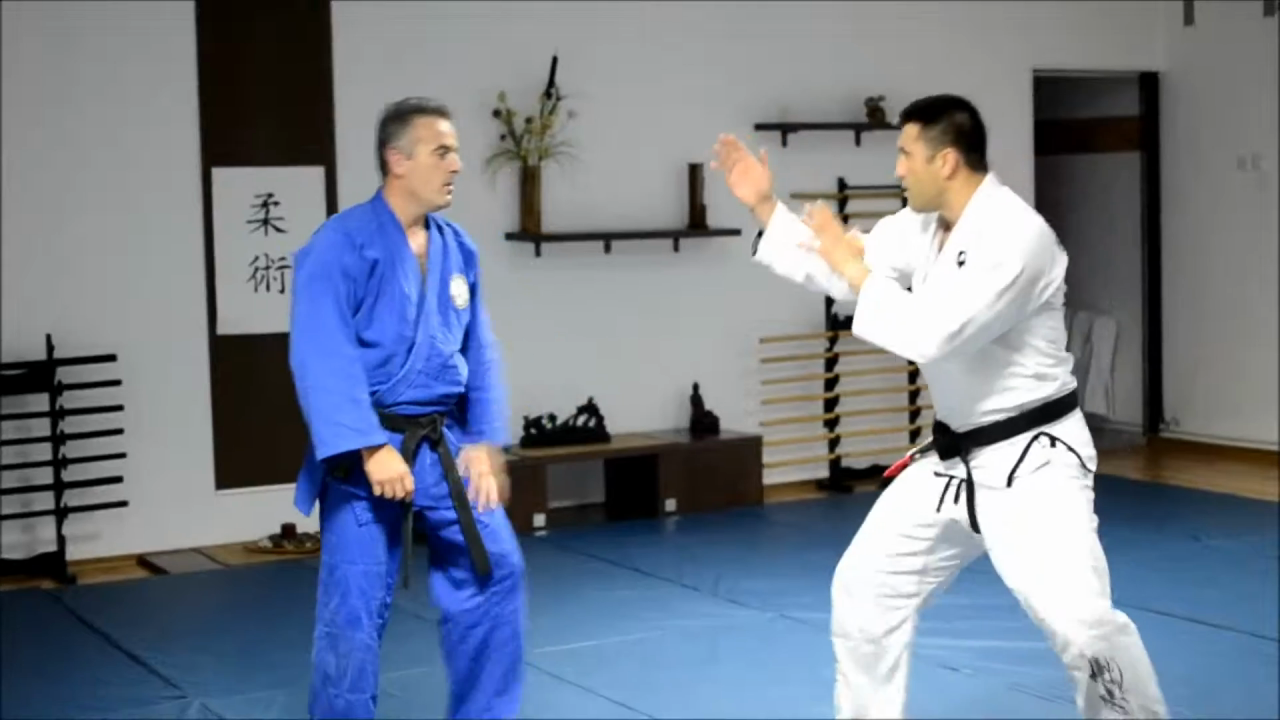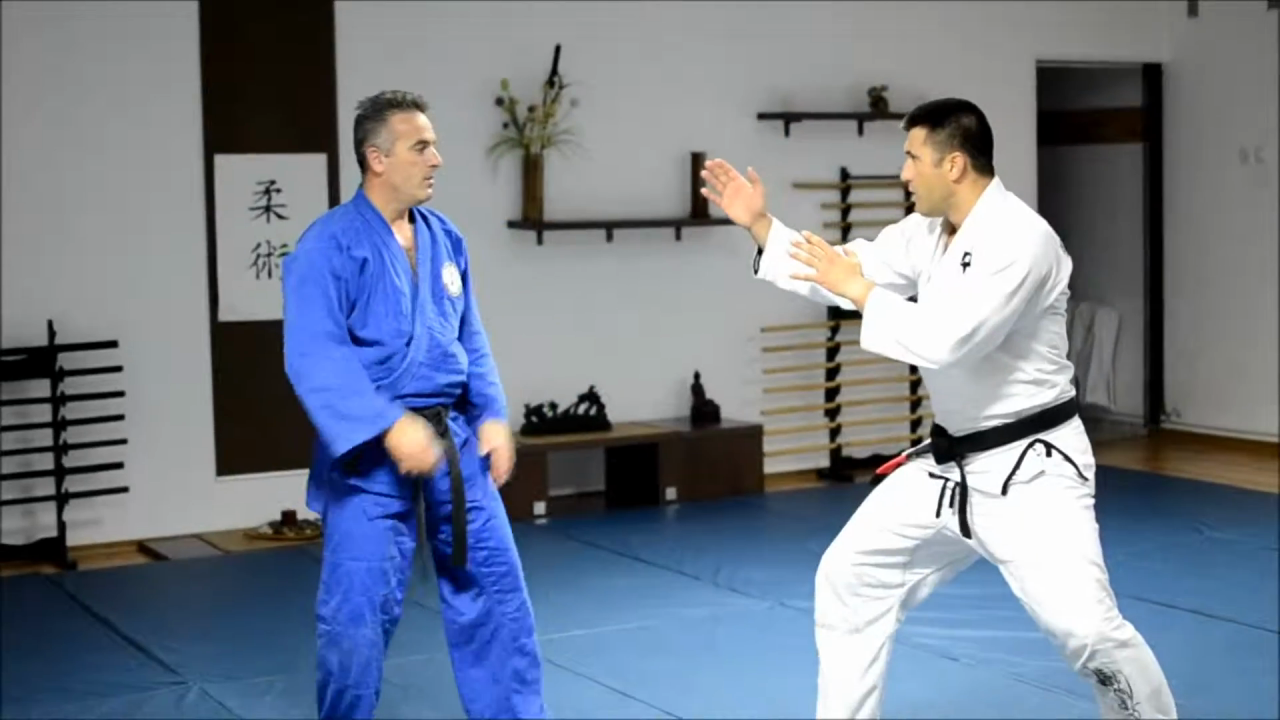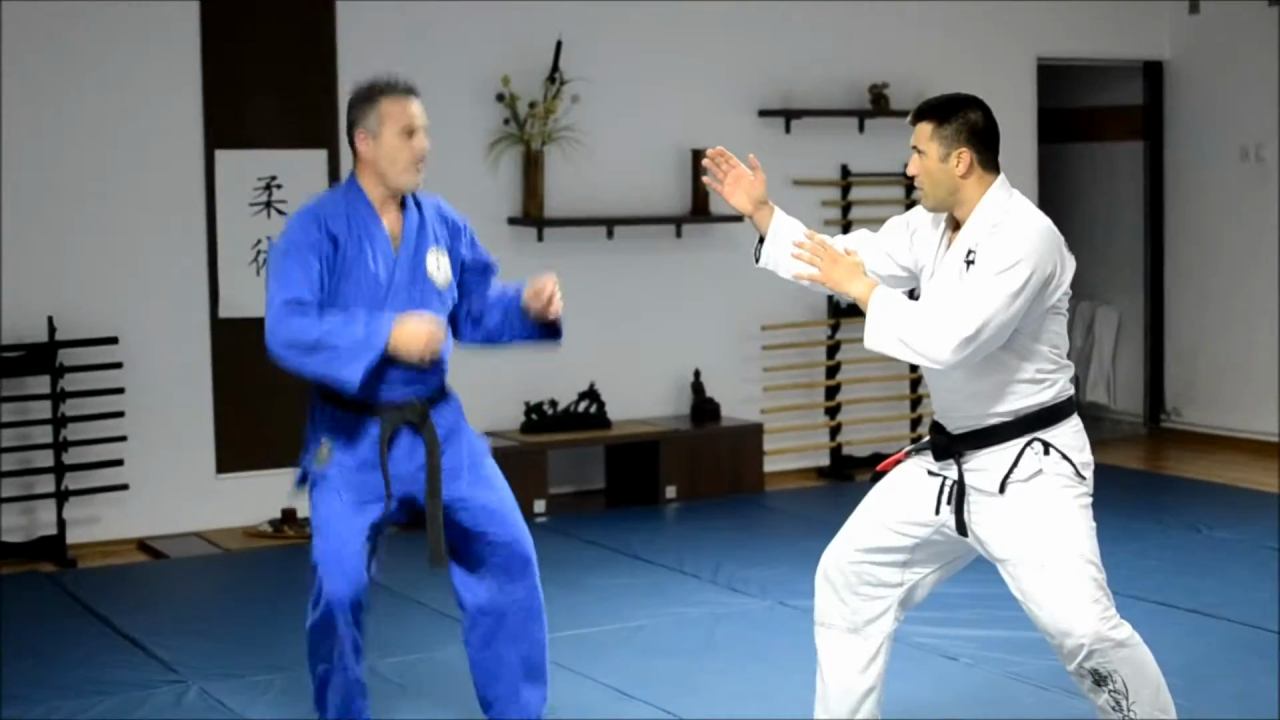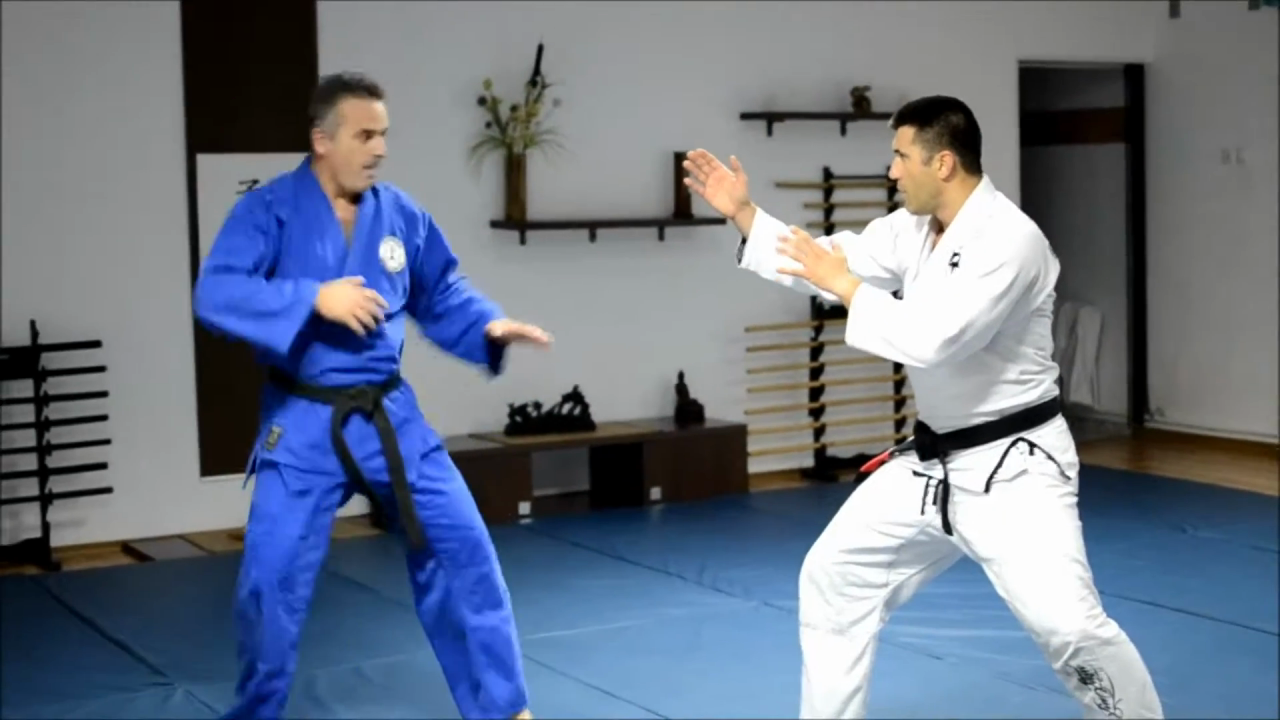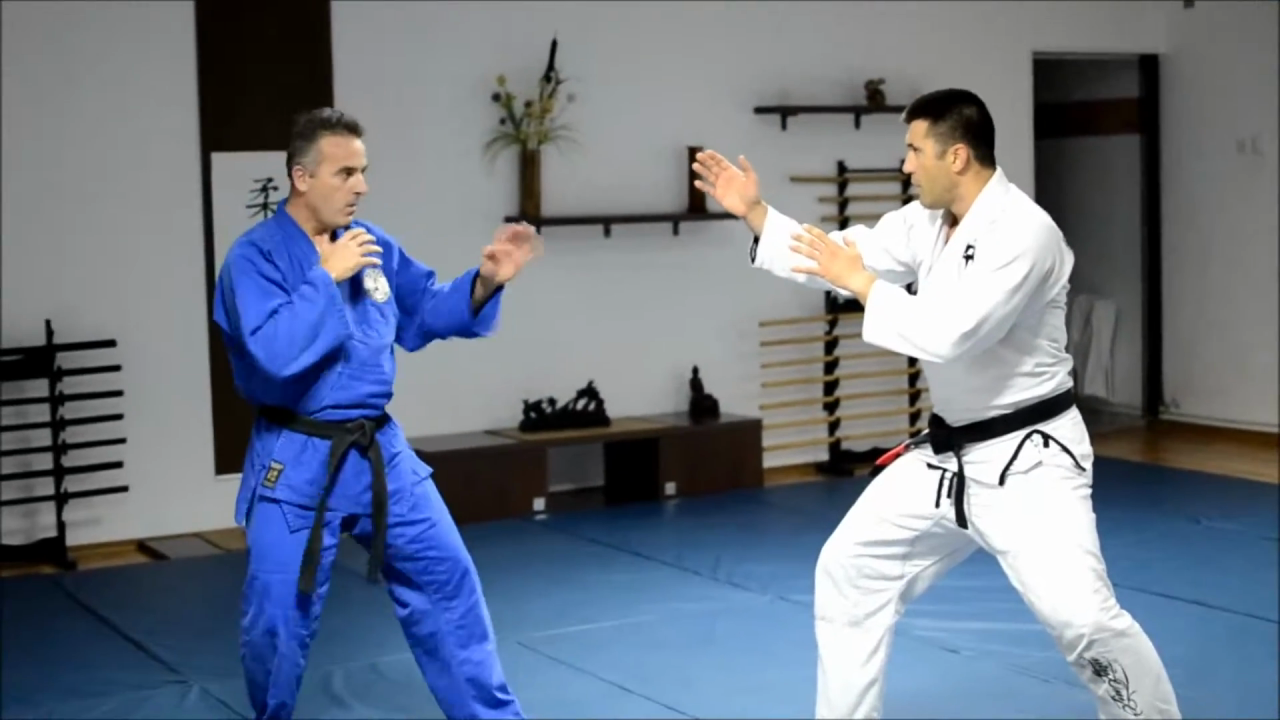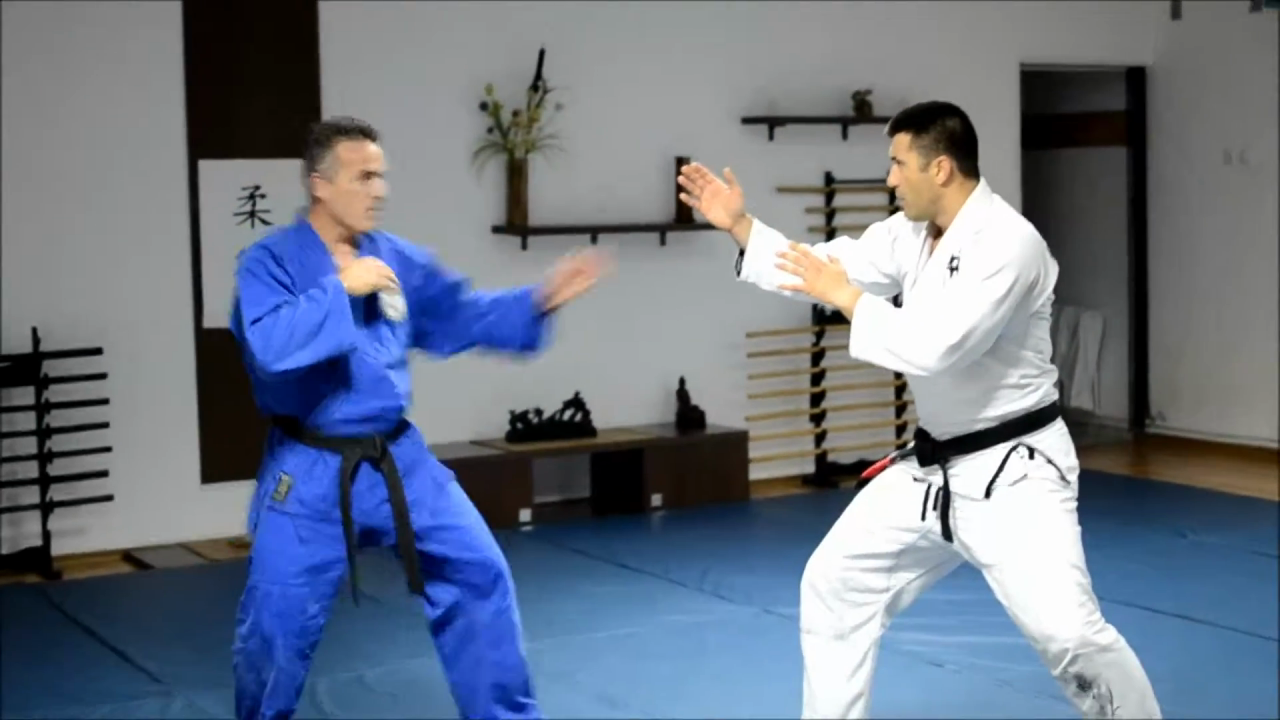
dt=0.4s
person 1, frame 1
left shoulder: (456, 249)
right shoulder: (341, 245)
left elbow: (473, 349)
right elbow: (323, 357)
left wrist: (483, 437)
right wrist: (370, 448)
left hip: (441, 447)
right hip: (358, 452)
left knee: (494, 574)
right knee: (356, 614)
person 1, frame 2
left shoulder: (444, 237)
right shoulder: (330, 245)
right elbow: (314, 357)
left wrist: (490, 415)
right wrist: (390, 426)
left hip: (449, 440)
right hip: (372, 452)
left knee: (494, 583)
right knee: (359, 611)
person 1, frame 3
left shoulder: (441, 223)
right shoulder: (316, 227)
left elbow: (476, 306)
right elbow: (287, 330)
left wrist: (528, 306)
right wrist: (384, 333)
left hip: (435, 428)
right hip: (353, 439)
left knee: (506, 555)
right knee: (339, 590)
person 1, frame 4
left shoulder: (400, 213)
right shoulder: (266, 210)
left elbow: (441, 293)
right elbow: (215, 294)
left wrist: (489, 324)
right wrist: (312, 298)
left hip: (389, 415)
right hip: (304, 425)
left knee: (460, 548)
right knee: (272, 577)
person 1, frame 5
left shoulder: (373, 244)
right shoulder: (255, 255)
left elbow: (424, 313)
right elbow: (277, 352)
left wrist: (484, 281)
right wrist: (329, 275)
left hip: (377, 450)
right hip: (295, 461)
left knee: (444, 576)
right knee: (280, 614)
person 1, frame 6
left shoulder: (396, 257)
right shoulder: (269, 261)
left elbow: (459, 321)
right elbow: (274, 348)
left wrist: (540, 301)
right wrist: (342, 288)
left hip: (396, 460)
right hip: (311, 471)
left knee: (477, 576)
right knee: (277, 621)
person 2, frame 1
left shoulder: (1016, 236)
right shoulder: (923, 226)
left elbow: (935, 334)
right elbow: (834, 267)
left wrist: (860, 273)
right wrist: (765, 207)
left hip: (1034, 458)
right hip: (954, 458)
left knee: (1081, 622)
right knee: (866, 590)
person 2, frame 2
left shoulder: (1020, 239)
right shoulder: (926, 232)
left elbow: (946, 340)
right elbow: (837, 273)
left wrist: (859, 289)
right wrist: (760, 225)
left hip: (1031, 467)
right hip: (950, 463)
left knee: (1087, 626)
right knee: (849, 577)
person 2, frame 3
left shoulder: (1025, 236)
right shoulder: (931, 225)
left elbow: (951, 340)
right elbow: (844, 258)
left wrist: (861, 289)
right wrist: (760, 213)
left hip: (1028, 464)
right hip: (948, 459)
left knee: (1082, 625)
right knee: (850, 576)
person 2, frame 4
left shoulder: (1009, 239)
right shoulder: (914, 228)
left elbow: (931, 341)
right elbow: (824, 262)
left wrist: (844, 285)
right wrist: (742, 213)
left hip: (1013, 464)
right hip: (932, 459)
left knee: (1068, 624)
right knee: (834, 577)
person 2, frame 5
left shoulder: (1023, 231)
right shoulder: (927, 220)
left elbow: (948, 334)
right elbow: (840, 255)
left wrist: (860, 282)
right wrist: (754, 212)
left hip: (1028, 456)
right hip: (947, 453)
left knee: (1083, 615)
right knee: (849, 571)
person 2, frame 6
left shoulder: (1008, 243)
right shoulder: (911, 233)
left elbow: (935, 348)
right elbow: (825, 267)
left wrist: (846, 297)
right wrist: (739, 225)
left hip: (1013, 470)
right hip: (933, 466)
left knee: (1067, 629)
right knee: (835, 583)
